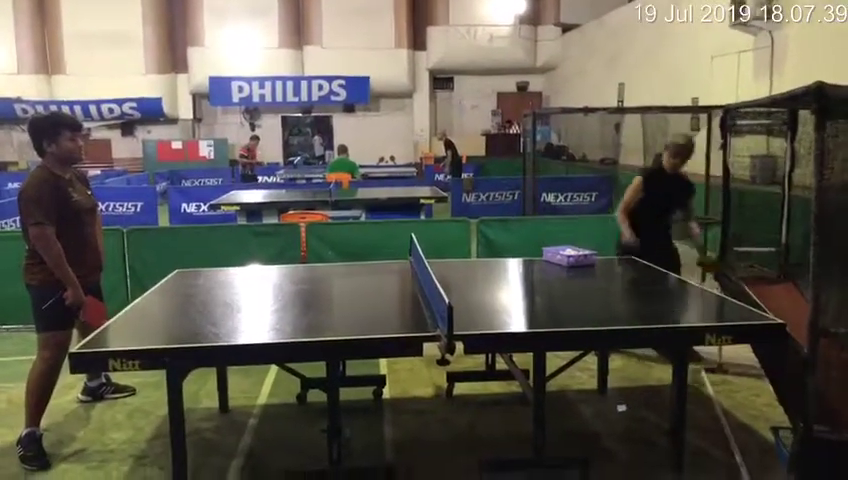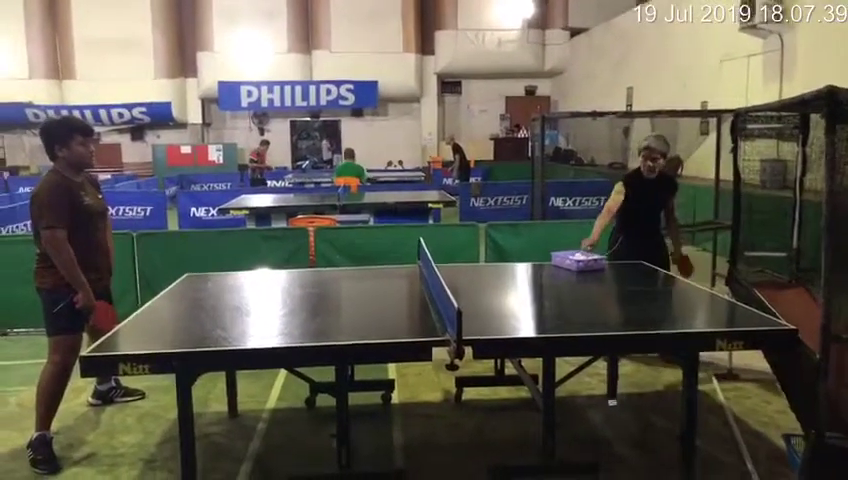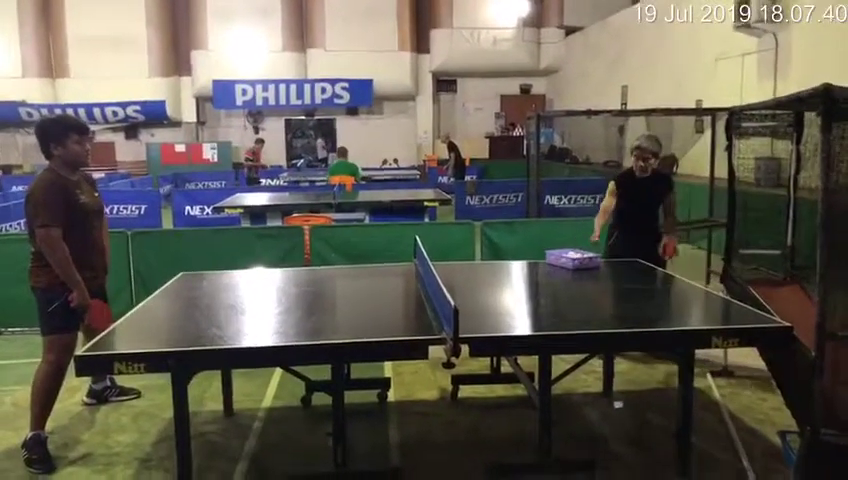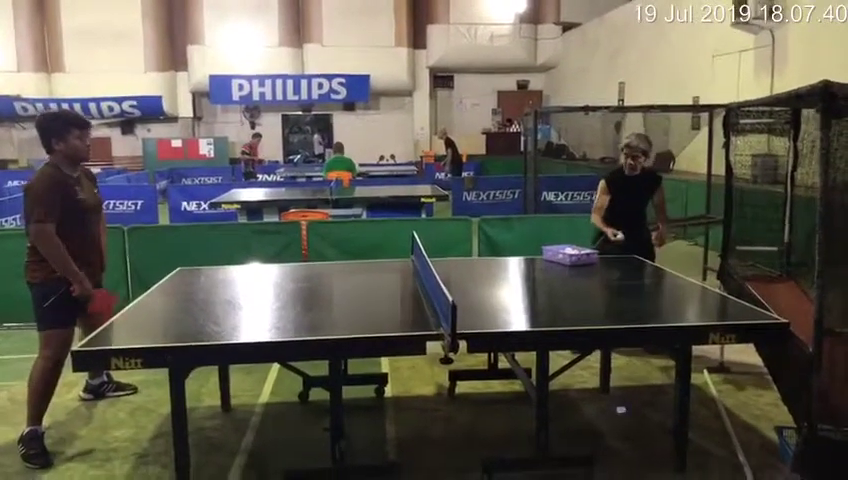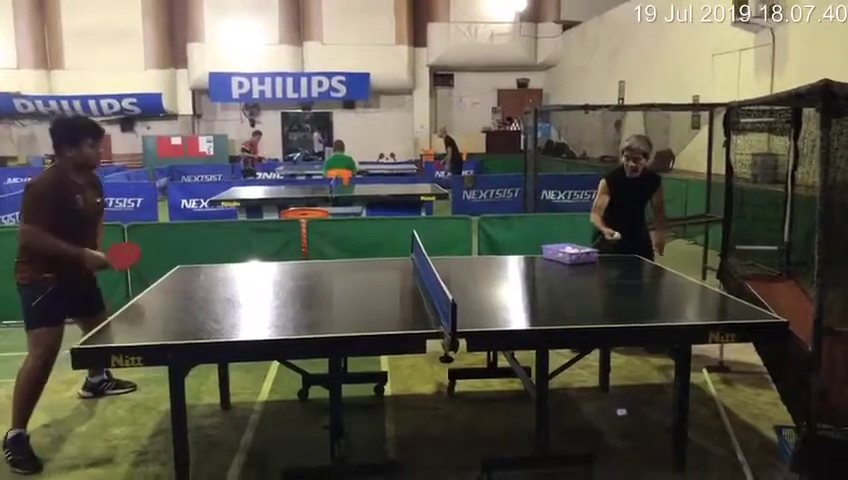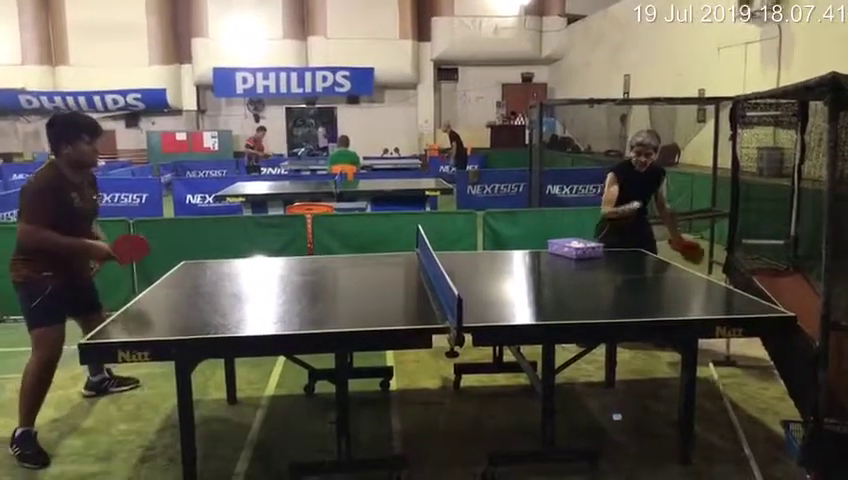
dt=0.3s
person 1, frame 1
left shoulder: (78, 178)
right shoulder: (38, 185)
left elbow: (93, 219)
right elbow: (43, 240)
left wrist: (96, 264)
right wrist: (71, 284)
left hip: (85, 276)
right hip: (53, 283)
left knee: (94, 331)
right knee: (51, 353)
left ankle: (95, 384)
right ankle: (29, 435)
person 1, frame 2
left shoulder: (89, 182)
right shoulder: (51, 189)
right elbow: (54, 243)
left wrist: (106, 269)
right wrist: (81, 289)
left hip: (96, 280)
right hip: (64, 287)
left knee: (105, 335)
right knee: (62, 357)
left ankle: (105, 387)
right ankle: (40, 438)
person 1, frame 3
left shoulder: (85, 180)
right shoulder: (47, 187)
right elbow: (49, 241)
left wrist: (102, 268)
right wrist: (76, 287)
left hip: (91, 279)
right hip: (59, 285)
left knee: (99, 334)
right knee: (57, 356)
left ankle: (100, 386)
right ankle: (34, 438)
person 1, frame 4
left shoulder: (86, 176)
right shoulder: (46, 182)
right elbow: (42, 236)
left wrist: (98, 265)
right wrist: (76, 278)
left hip: (86, 274)
right hip: (55, 280)
left knee: (98, 329)
right knee: (54, 351)
left ankle: (96, 382)
right ankle: (31, 433)
person 1, frame 5
left shoulder: (92, 182)
right shoulder: (46, 185)
right elbow: (30, 235)
left wrist: (95, 252)
right wrist: (83, 255)
left hip: (76, 272)
right hip: (42, 277)
left knee: (99, 327)
right knee: (44, 351)
left ankle: (96, 380)
right ankle: (15, 436)
person 1, frame 6
left shoulder: (87, 178)
right shoulder: (43, 184)
right elbow: (28, 234)
left wrist: (99, 243)
right wrist: (86, 247)
left hip: (73, 271)
right hip: (39, 276)
left knee: (98, 325)
right knee: (47, 351)
left ankle: (98, 378)
right ankle: (22, 434)
person 2, frame 1
left shoulder: (685, 187)
right shoulder: (645, 179)
left elbow: (689, 220)
right elbow: (622, 211)
left wrist: (700, 243)
right wrist: (627, 233)
left hip: (662, 242)
right hip: (635, 242)
person 2, frame 2
left shoulder: (669, 184)
right shoulder: (626, 183)
left elbow: (670, 218)
right elbow: (608, 212)
left wrist: (677, 248)
right wrist: (594, 236)
left hip: (654, 243)
right hip: (625, 242)
person 2, frame 3
left shoulder: (665, 183)
right shoulder: (619, 182)
left elbow: (669, 216)
right elbow: (603, 213)
left wrist: (669, 236)
right wrist: (597, 232)
left hip: (652, 242)
right hip: (621, 243)
person 2, frame 4
left shoulder: (653, 180)
right shoulder: (609, 181)
left elbow: (660, 212)
right elbow: (596, 214)
left wrist: (662, 229)
right wrist: (607, 230)
left hip: (640, 239)
right hip: (612, 241)
person 2, frame 5
left shoulder: (654, 181)
right shoulder: (609, 180)
left elbow: (658, 212)
right elbow: (595, 214)
left wrist: (660, 234)
right wrist: (605, 230)
left hip: (638, 238)
right hip: (610, 238)
person 2, frame 6
left shoulder: (658, 174)
right shoulder: (617, 173)
left elbow: (663, 207)
right elbow: (606, 209)
left wrist: (676, 237)
right wrist: (623, 210)
left hip: (640, 231)
right hip: (613, 231)
